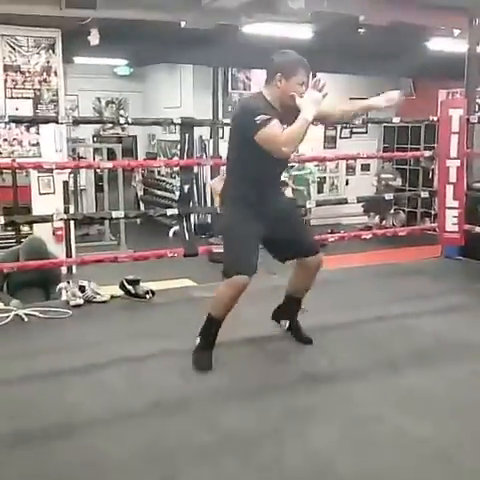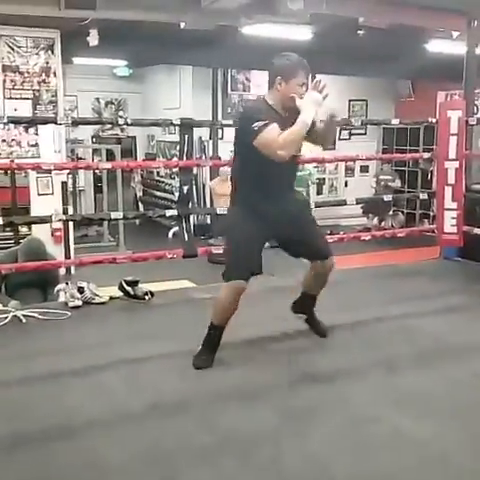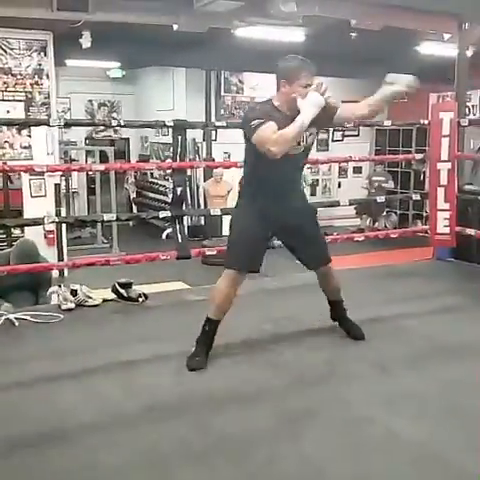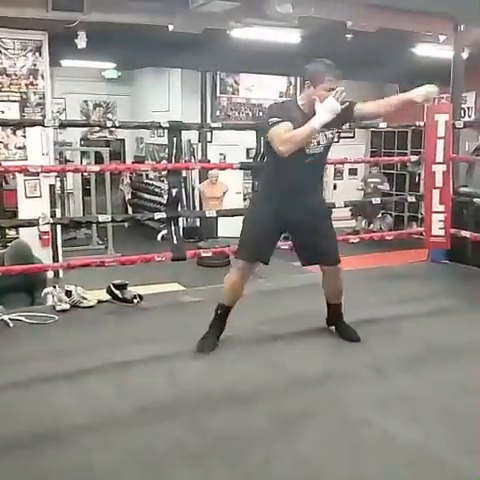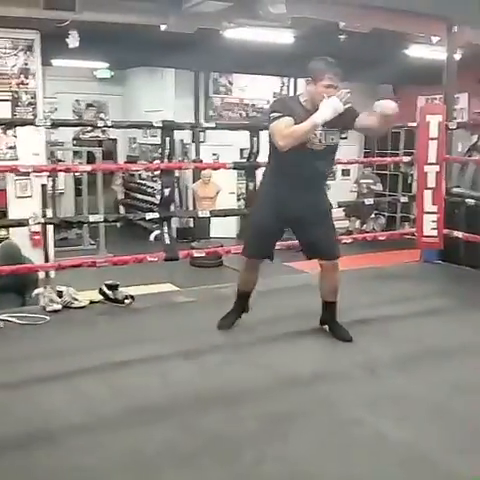
dt=0.1s
person 1, frame 1
left shoulder: (292, 103)
right shoulder: (251, 109)
left elbow: (333, 113)
right elbow: (284, 146)
left wrist: (376, 103)
right wrist: (309, 111)
left hip: (272, 199)
right hip: (242, 205)
left knee: (312, 260)
right knee: (238, 278)
left ankle: (286, 314)
right ankle: (205, 340)
person 1, frame 2
left shoulder: (297, 111)
right shoulder: (252, 113)
left elbow: (327, 142)
right elbow: (280, 150)
left wrist: (326, 120)
right wrist: (308, 114)
left hip: (285, 201)
right hip: (249, 208)
left knee: (324, 262)
right knee: (237, 283)
left ankle: (304, 306)
right ankle: (210, 343)
person 1, frame 3
left shoulder: (319, 110)
right shoulder: (258, 112)
left elbow: (362, 111)
right elbow: (275, 147)
left wrist: (391, 90)
right wrist: (307, 114)
left hip: (293, 203)
right hip: (264, 207)
left knee: (323, 266)
right knee: (234, 274)
left ankle: (340, 315)
right ankle: (204, 341)
person 1, frame 4
left shoulder: (339, 111)
right shoulder: (279, 111)
left elbow: (380, 108)
right elbow: (284, 146)
left wrist: (413, 95)
right wrist: (321, 117)
left hip: (310, 203)
right hip: (270, 200)
left knee: (332, 265)
right knee: (244, 264)
left ankle: (336, 319)
right ankle: (217, 326)
person 1, frame 5
left shoulder: (341, 112)
right shoulder: (283, 106)
left elbow: (376, 126)
right elbow: (284, 141)
left wrist: (387, 112)
right wrist: (321, 115)
left hip: (312, 198)
right hip: (275, 196)
left knee: (330, 261)
right knee: (252, 257)
left ankle: (329, 319)
right ankle: (240, 306)
